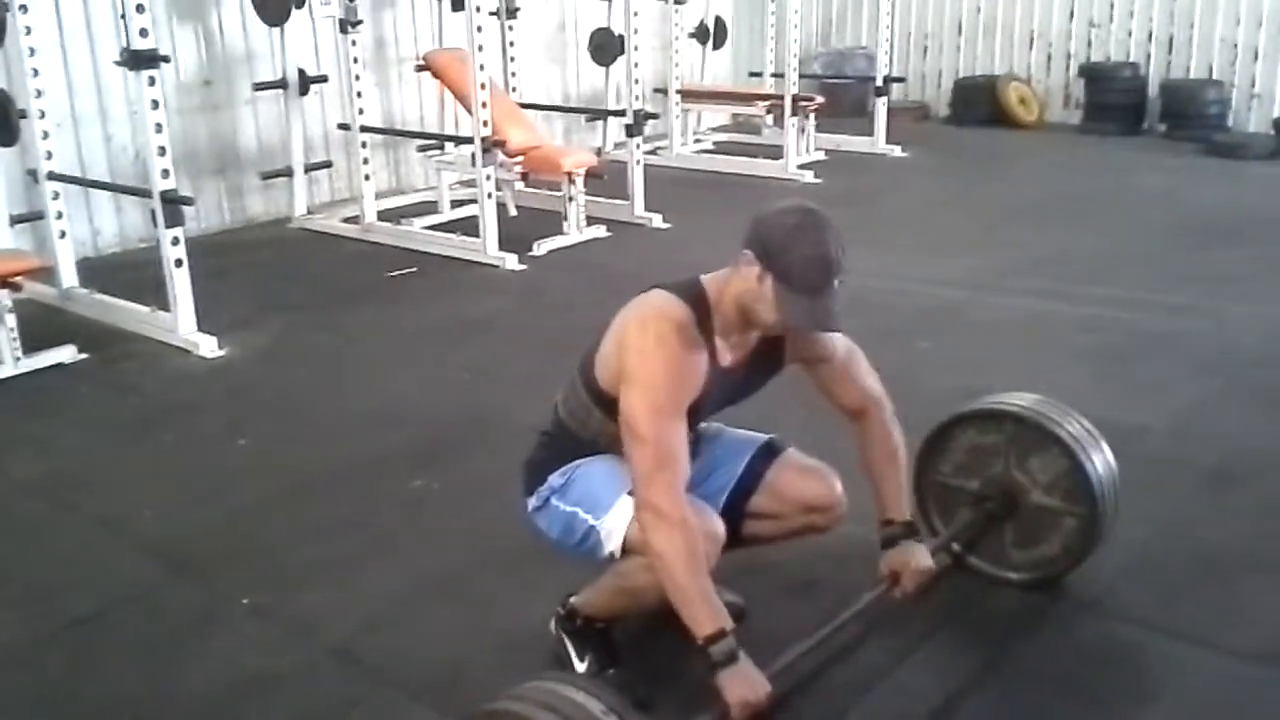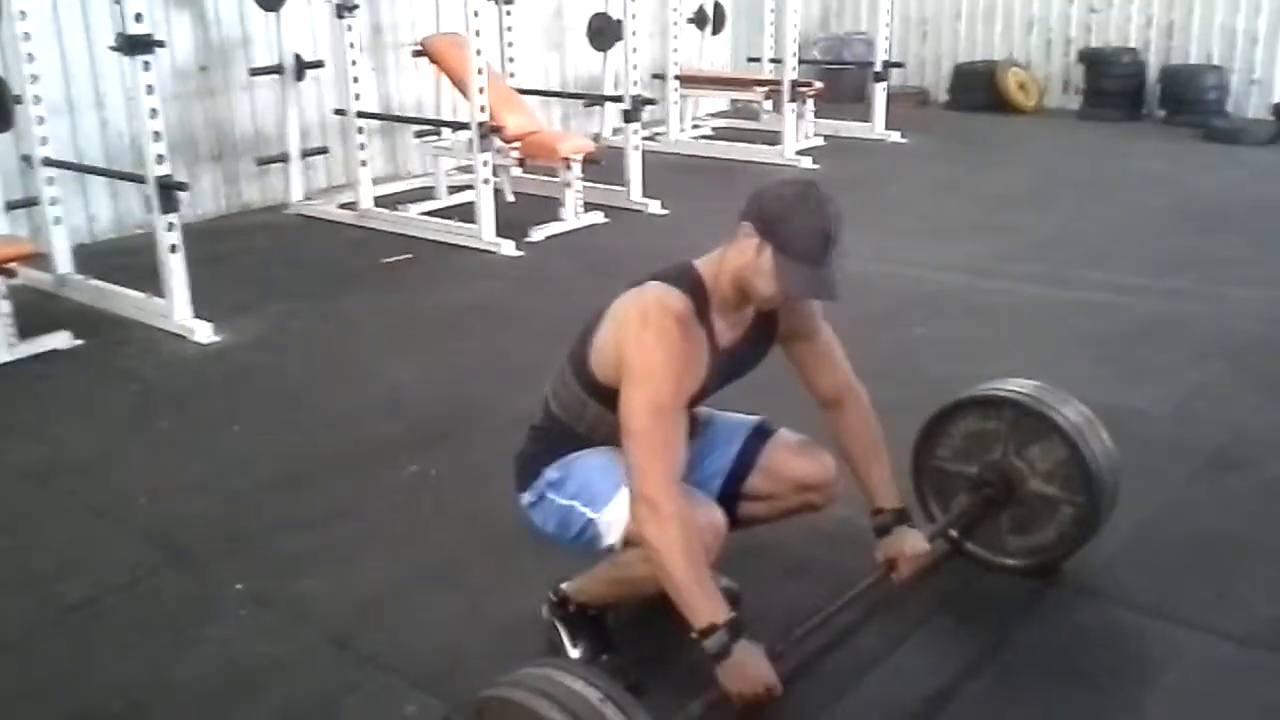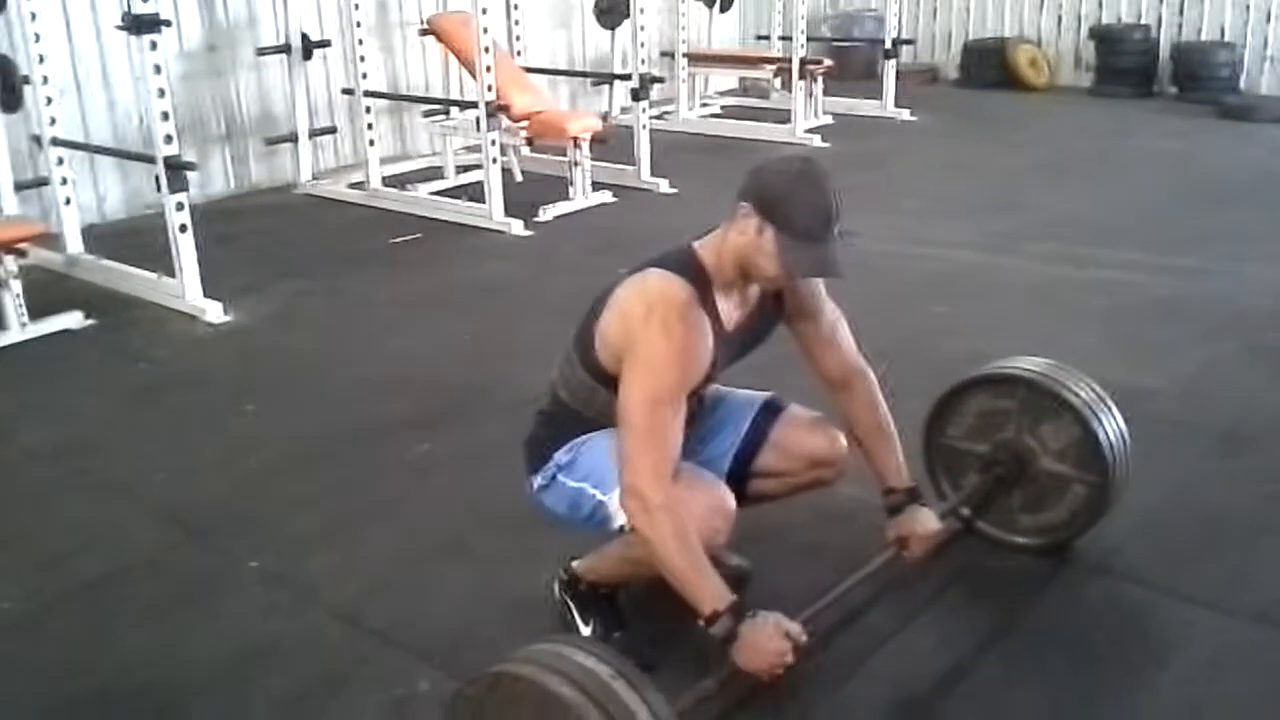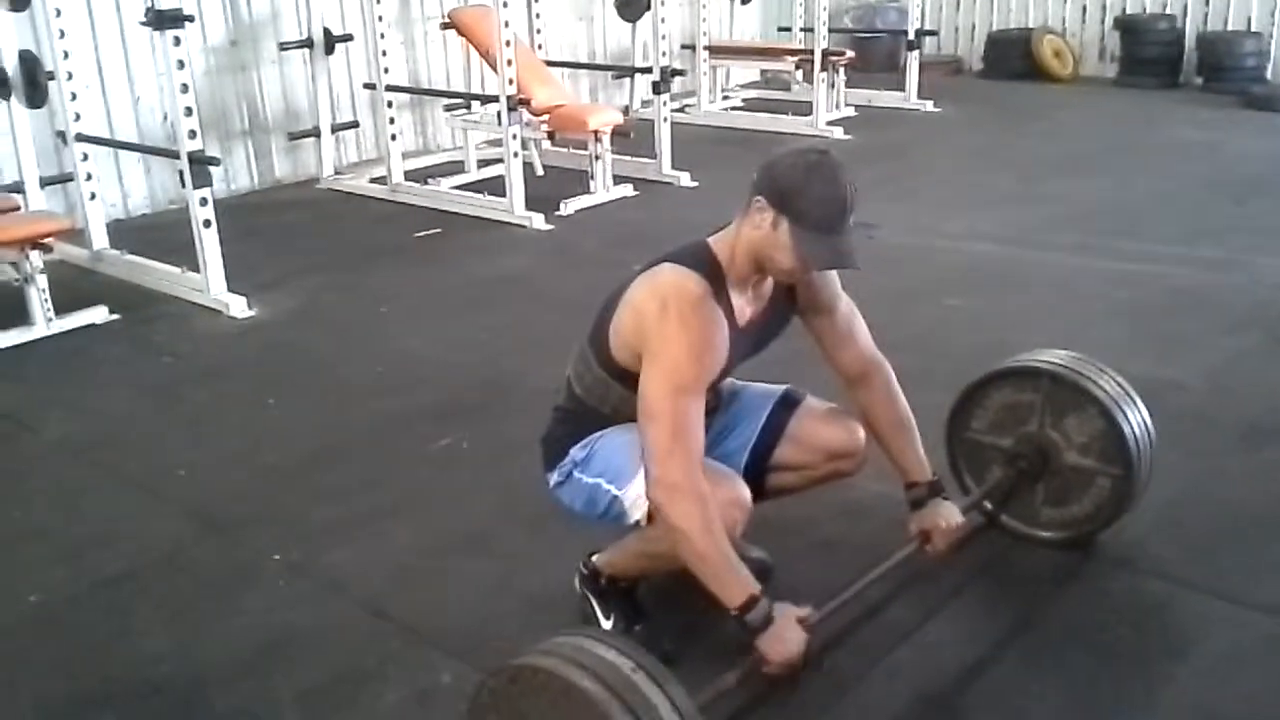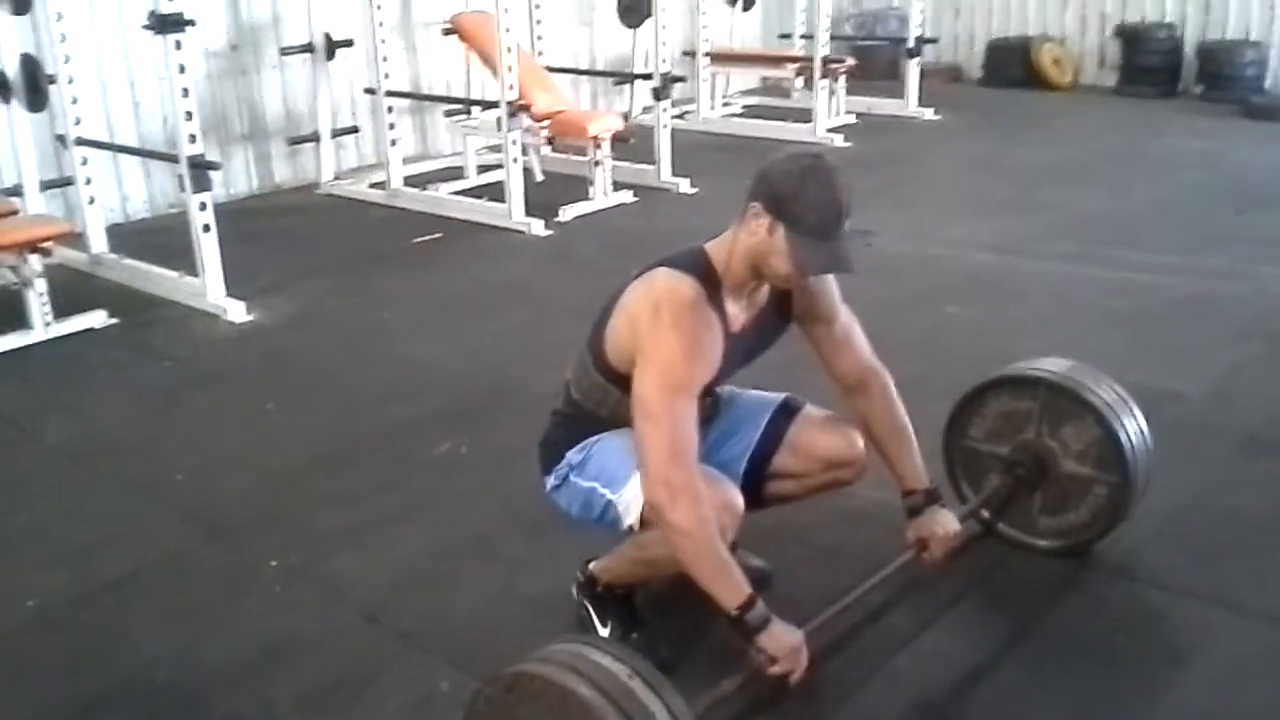
dt=0.4s
person 1, frame 1
left shoulder: (795, 319)
right shoulder: (666, 335)
left elbow: (870, 408)
right elbow: (659, 508)
left wrist: (900, 532)
right wrist: (725, 656)
left hip: (675, 447)
right hip: (572, 473)
left knee: (821, 499)
right knee: (696, 538)
left ankle: (683, 582)
right ankle: (581, 617)
person 1, frame 2
left shoulder: (783, 299)
right shoulder: (665, 324)
left elbow: (843, 397)
right elbow: (656, 503)
left wrist: (892, 520)
right wrist: (726, 643)
right hip: (566, 465)
left knee: (815, 477)
right knee: (700, 530)
left ankle: (686, 572)
right ankle: (575, 602)
person 1, frame 3
left shoulder: (787, 278)
right shoulder: (670, 312)
left elbow: (850, 377)
right elbow: (646, 495)
left wrist: (903, 498)
right wrist: (733, 625)
right hip: (575, 449)
left knee: (825, 450)
right knee: (708, 514)
left ankle: (689, 547)
right ankle: (584, 580)
person 1, frame 4
left shoulder: (802, 274)
right shoulder: (684, 306)
left elbow: (867, 372)
right elbow: (673, 488)
left wrist: (925, 492)
right wrist: (759, 618)
right hip: (591, 445)
left knee: (844, 443)
right knee: (723, 505)
left ankle: (710, 542)
right ankle: (604, 575)
person 1, frame 5
left shoulder: (800, 281)
right shoulder: (678, 309)
left elbow: (865, 379)
right elbow: (668, 489)
left wrist: (922, 500)
right wrist: (757, 621)
right hip: (589, 448)
left knee: (841, 452)
right knee: (713, 510)
left ankle: (707, 546)
right ankle: (602, 583)
